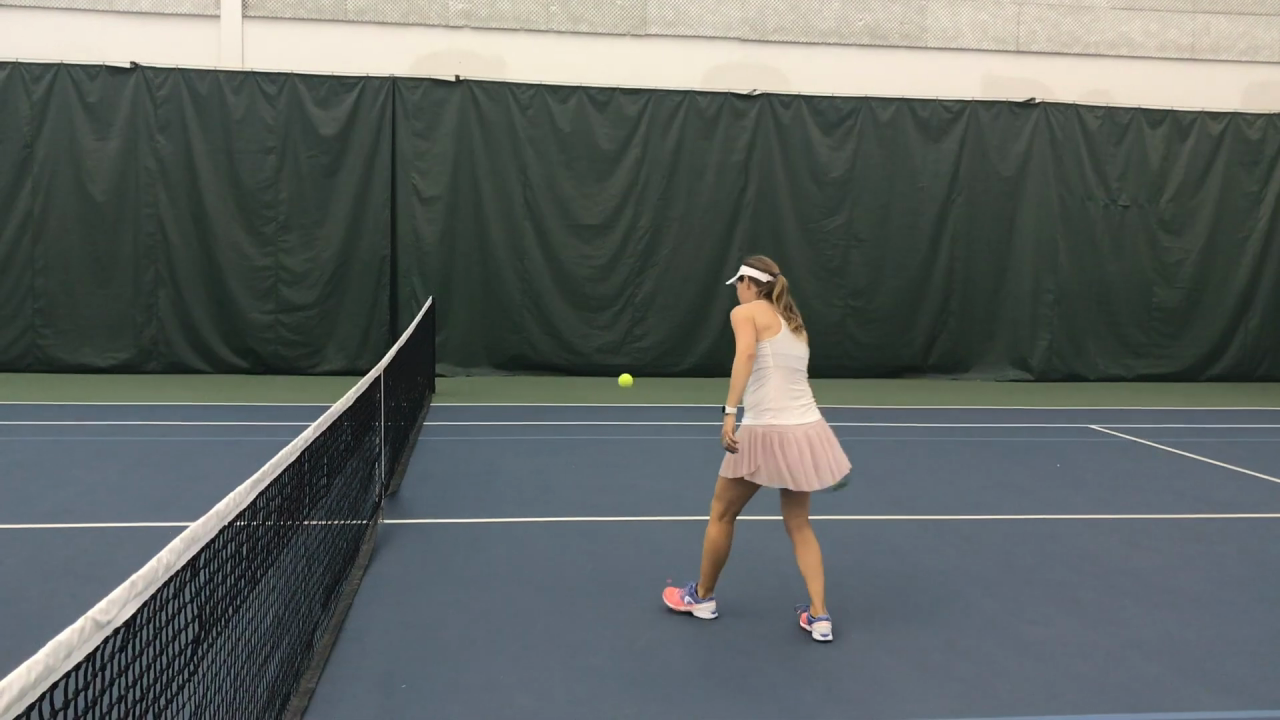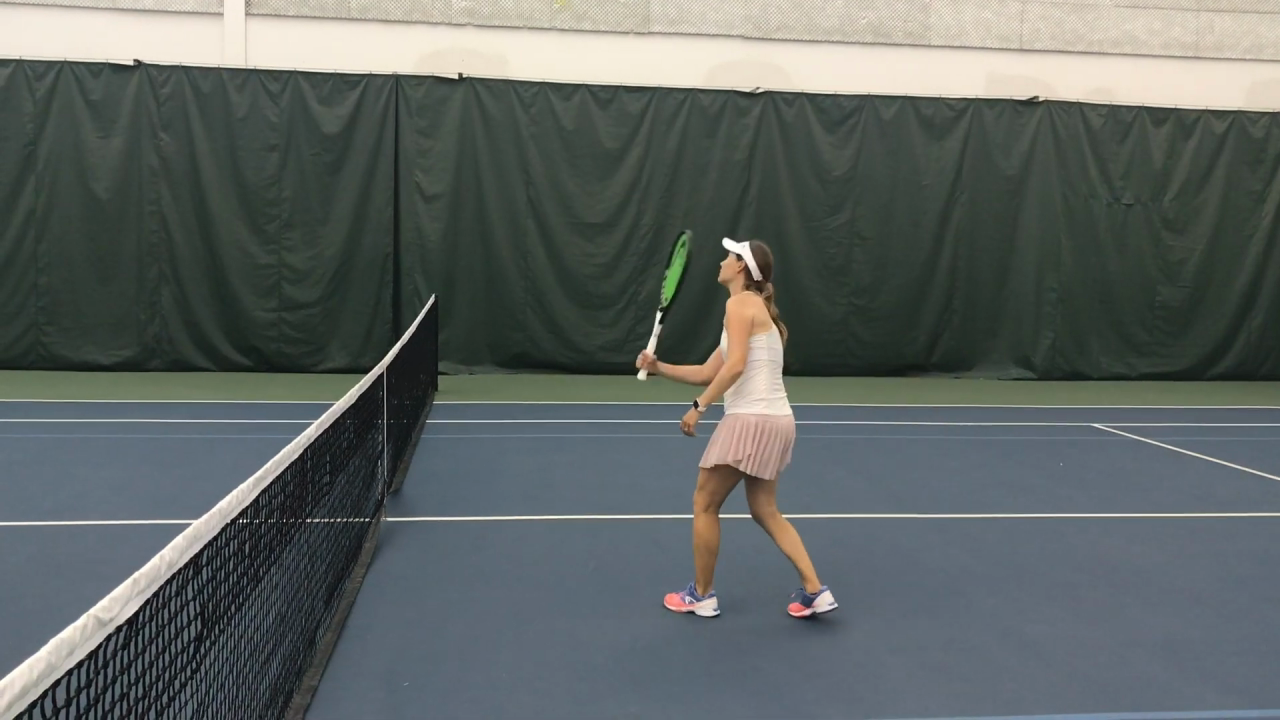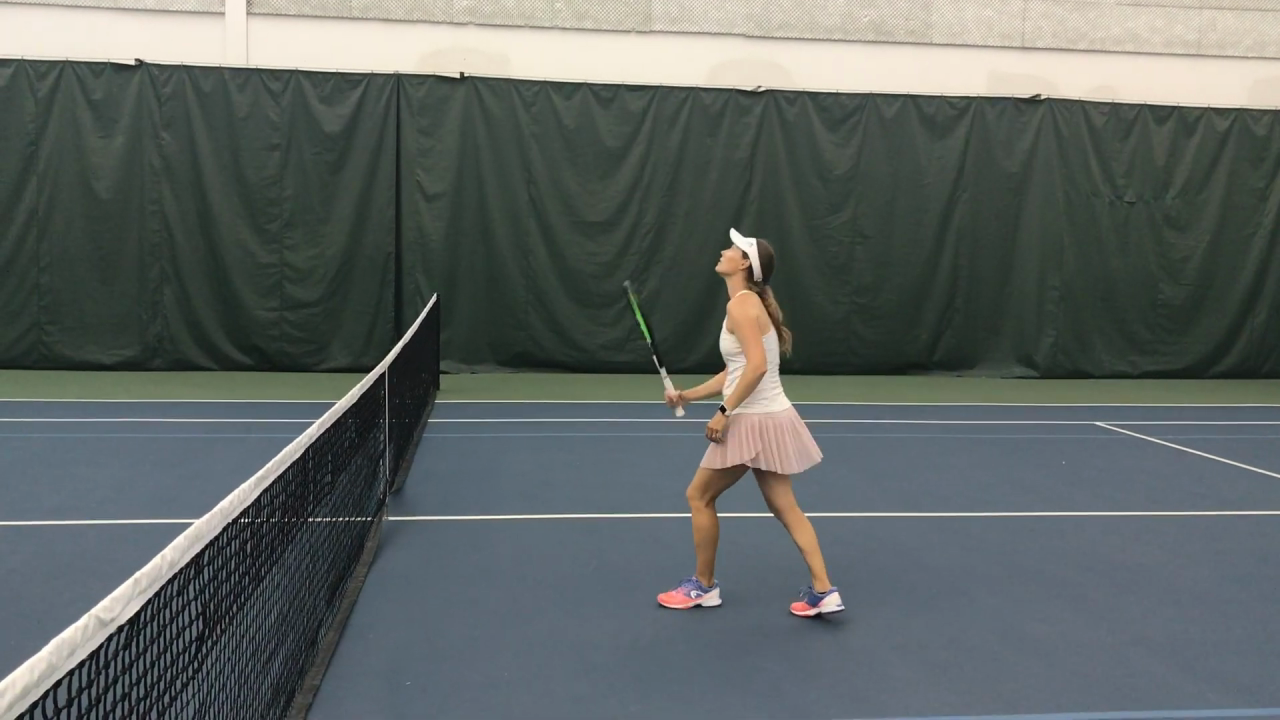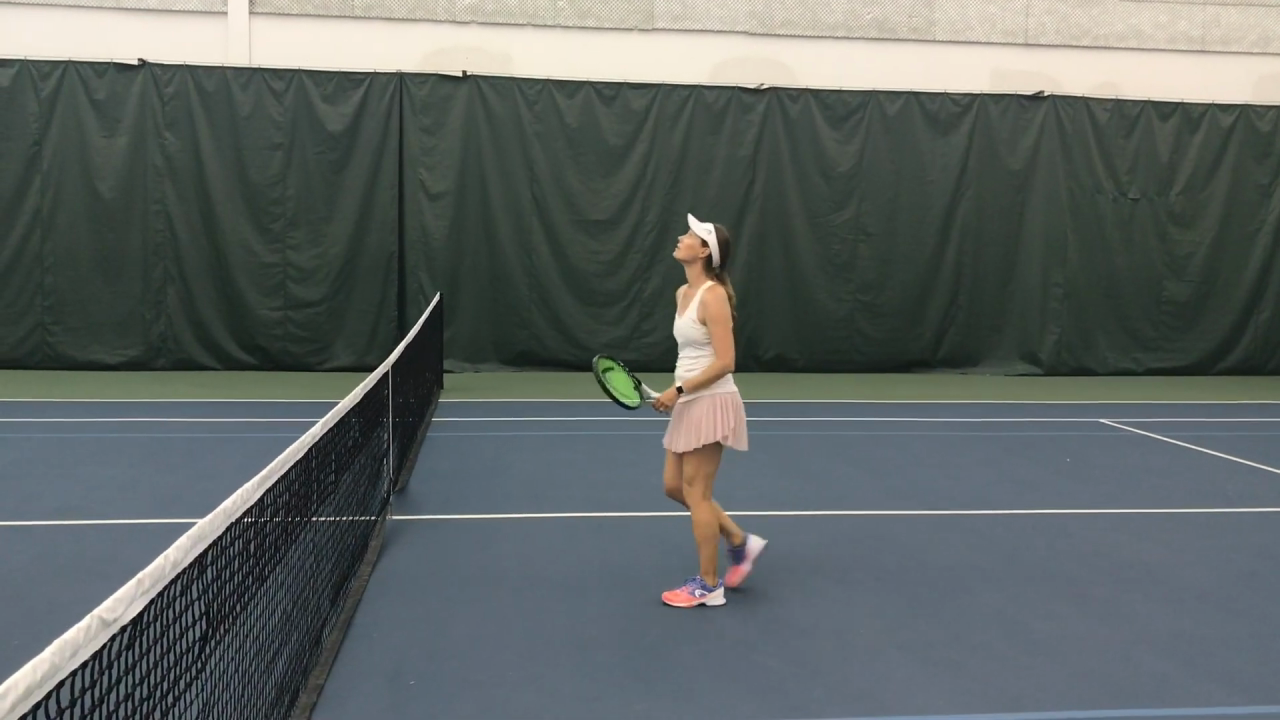
dt=0.4s
person 1, frame 1
left shoulder: (746, 312)
right shoulder: (794, 325)
left elbow: (745, 356)
left wrist: (729, 413)
left hip: (766, 433)
right hip: (807, 431)
left knee: (722, 514)
right knee: (798, 526)
left ankle: (701, 596)
right ankle: (819, 616)
person 1, frame 2
left shoulder: (740, 302)
right shoulder: (755, 307)
left elbow: (735, 367)
right elbow: (707, 372)
left wrist: (697, 407)
right wrist: (659, 367)
left hip: (750, 423)
right hip: (776, 422)
left knee: (704, 505)
right knee: (766, 512)
left ankle: (701, 595)
right ankle: (815, 591)
person 1, frame 3
left shoulder: (744, 304)
right shoulder: (745, 305)
left elbow: (758, 367)
left wrist: (724, 413)
right wrist: (687, 395)
left hip: (753, 422)
right hip: (769, 418)
left knee: (699, 497)
right knee: (785, 506)
left ankle: (704, 586)
right ankle: (823, 591)
person 1, frame 4
left shoulder: (712, 295)
right shoulder: (683, 294)
left elbow: (725, 362)
left wrist: (678, 391)
right wrist: (675, 391)
left hip: (711, 403)
right hip: (689, 404)
left knee: (696, 494)
right knee: (675, 487)
left ankle: (707, 585)
right ankle: (741, 542)
